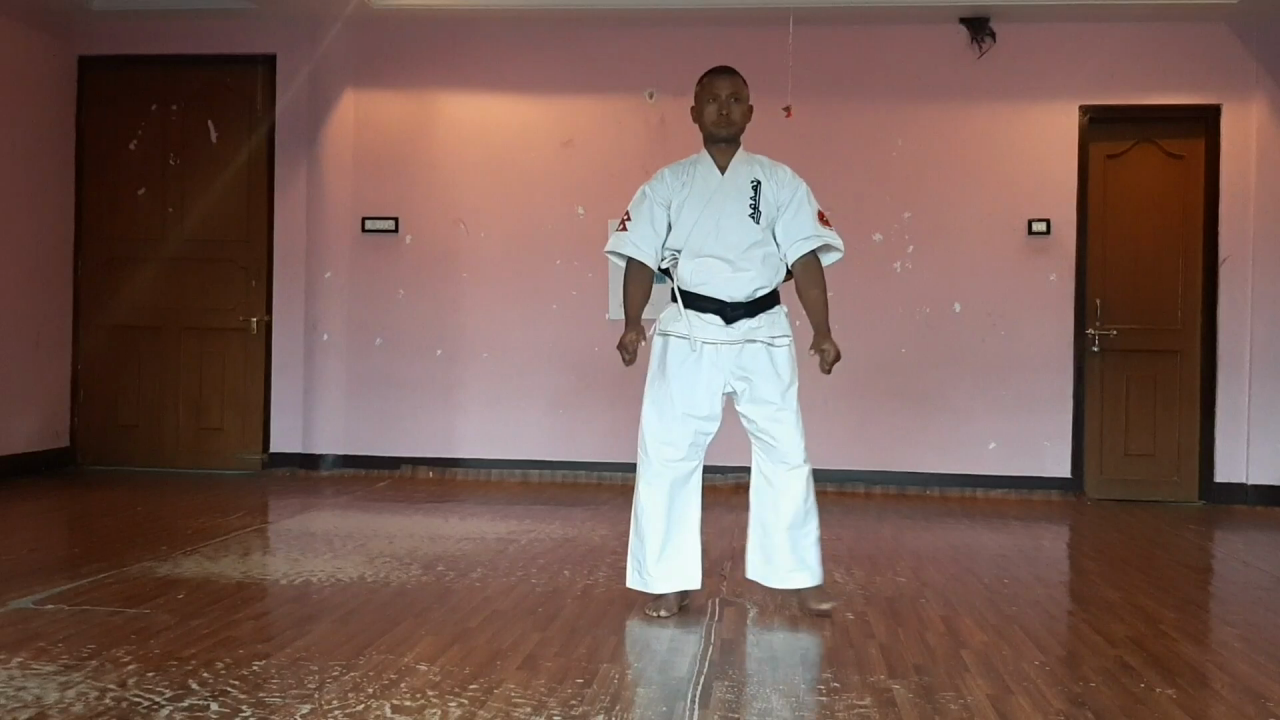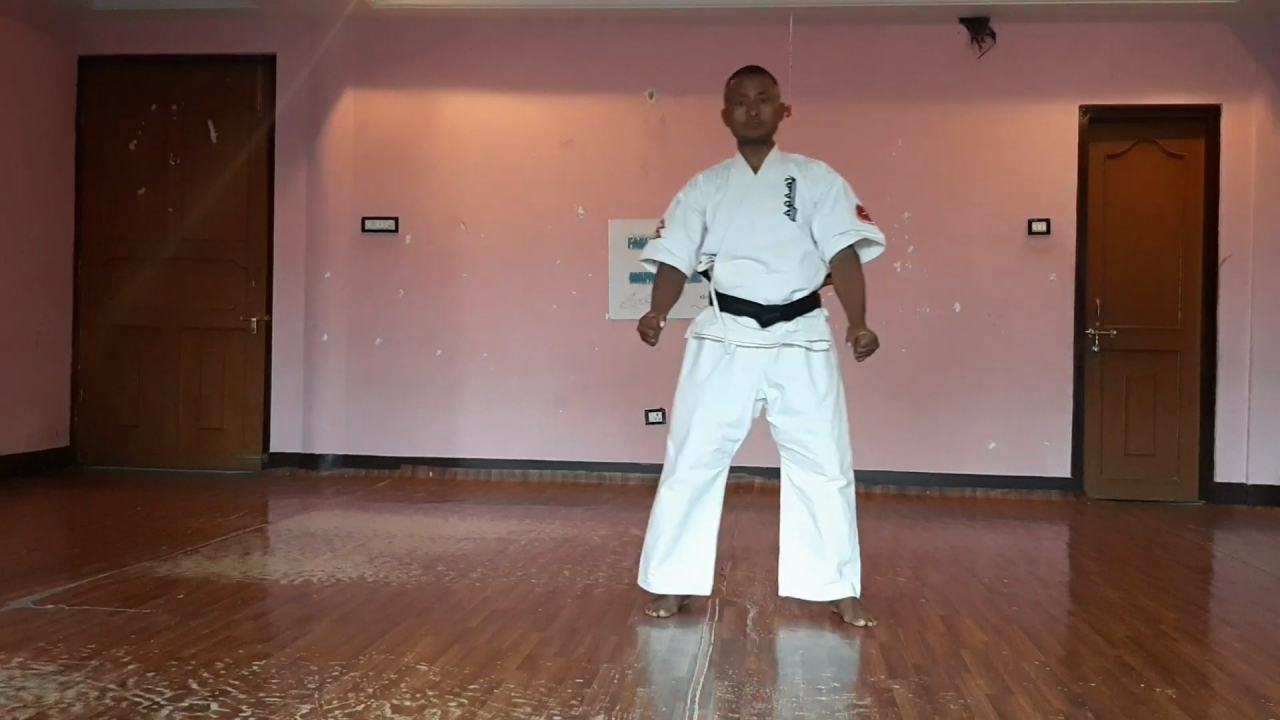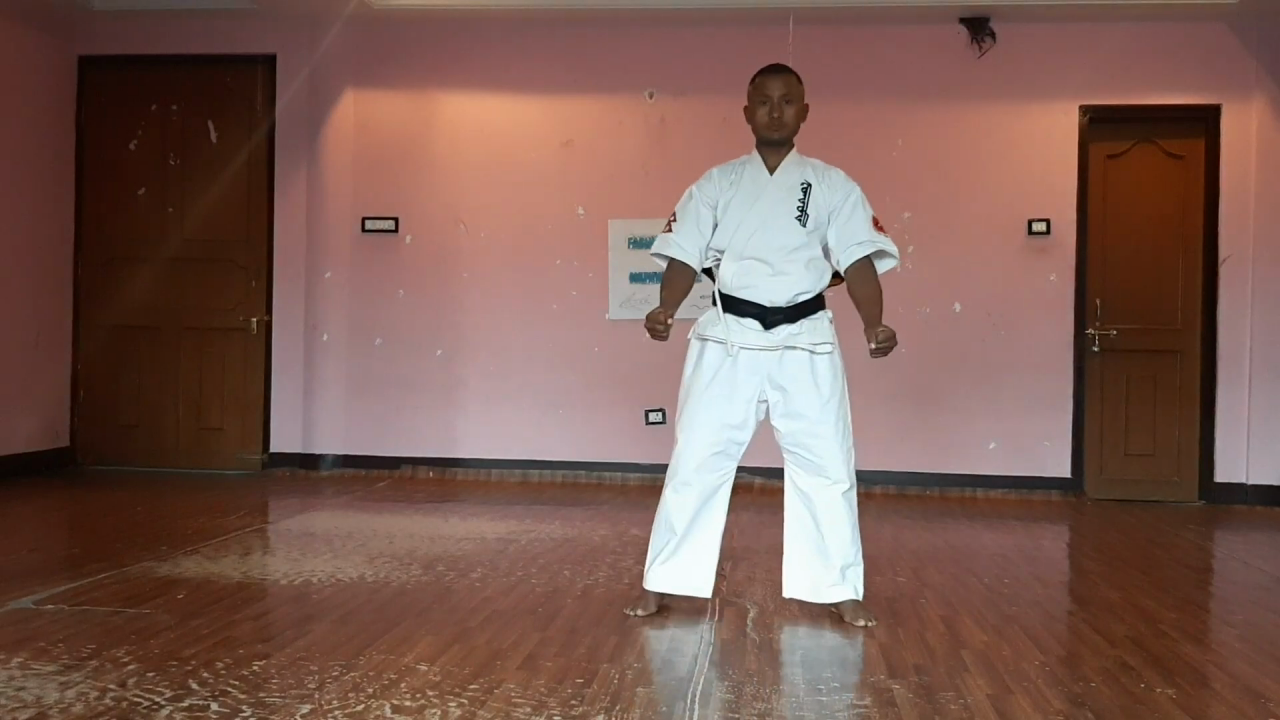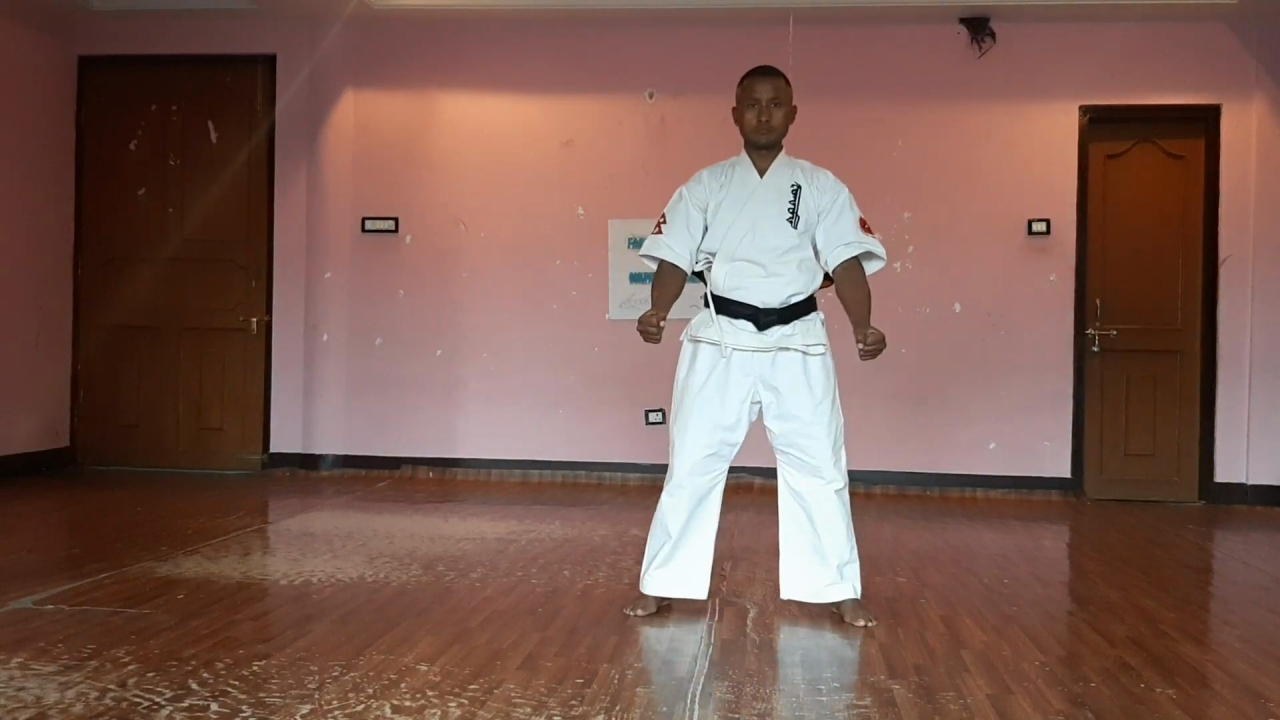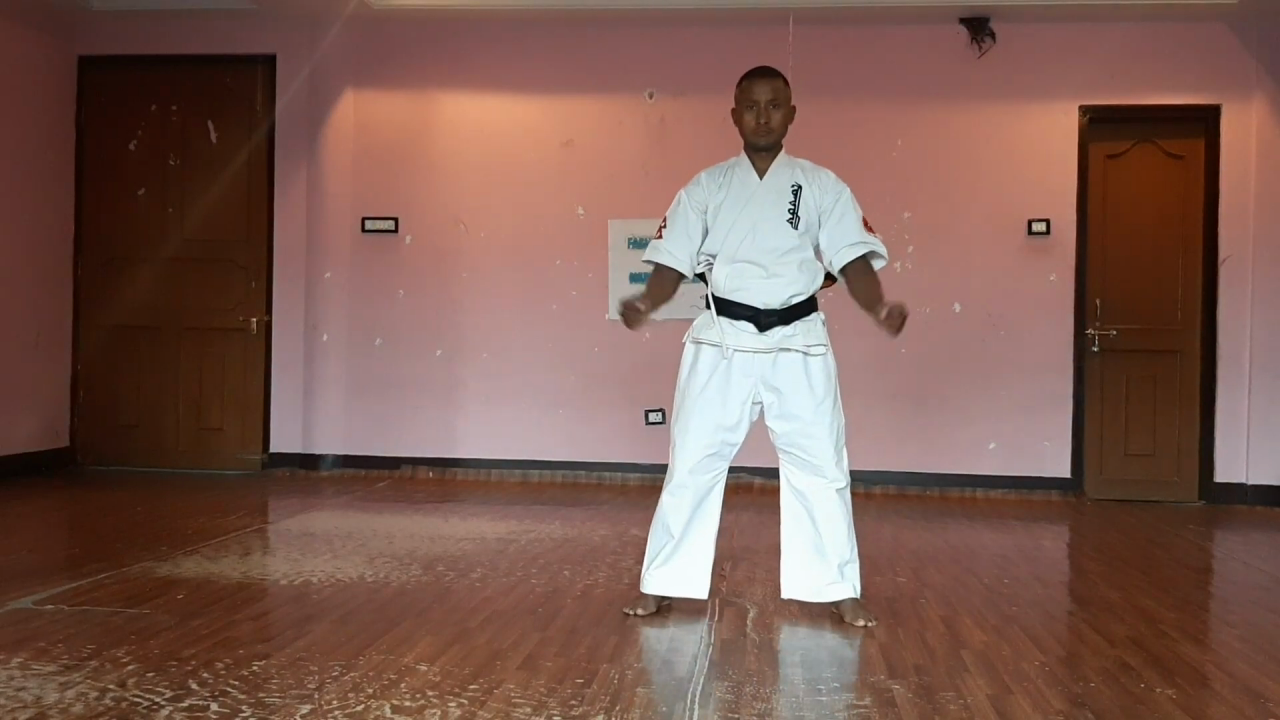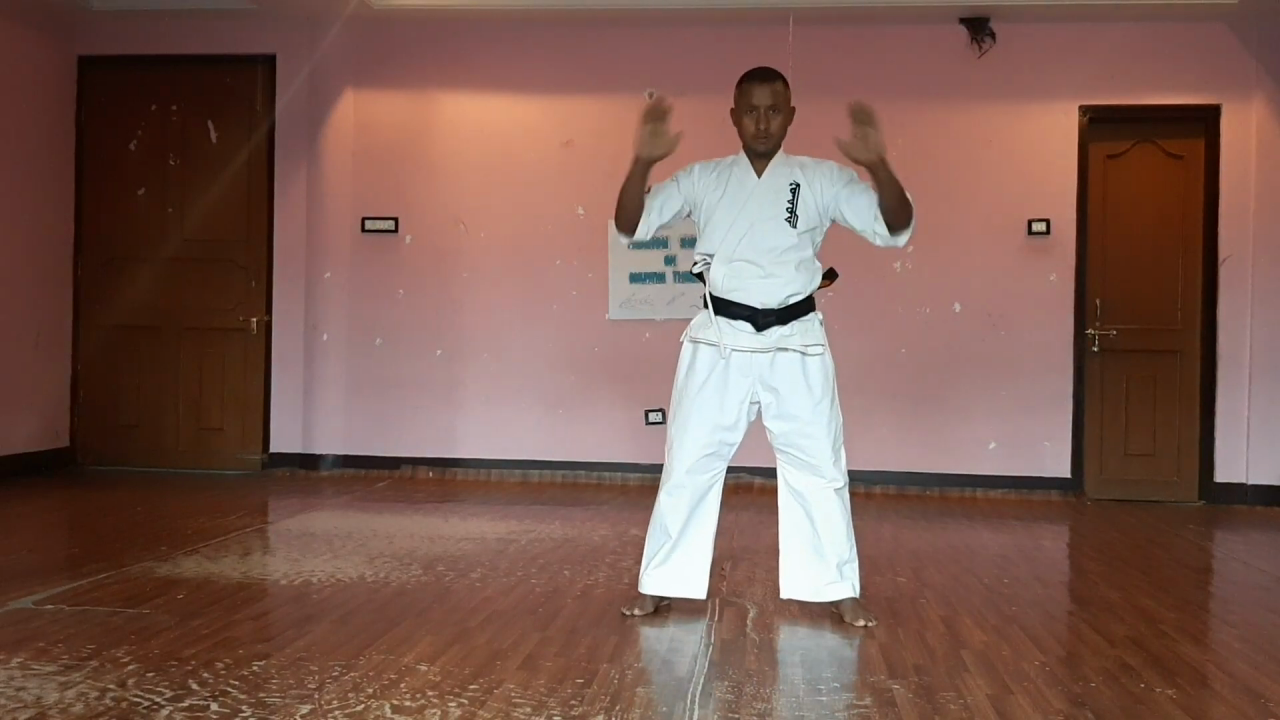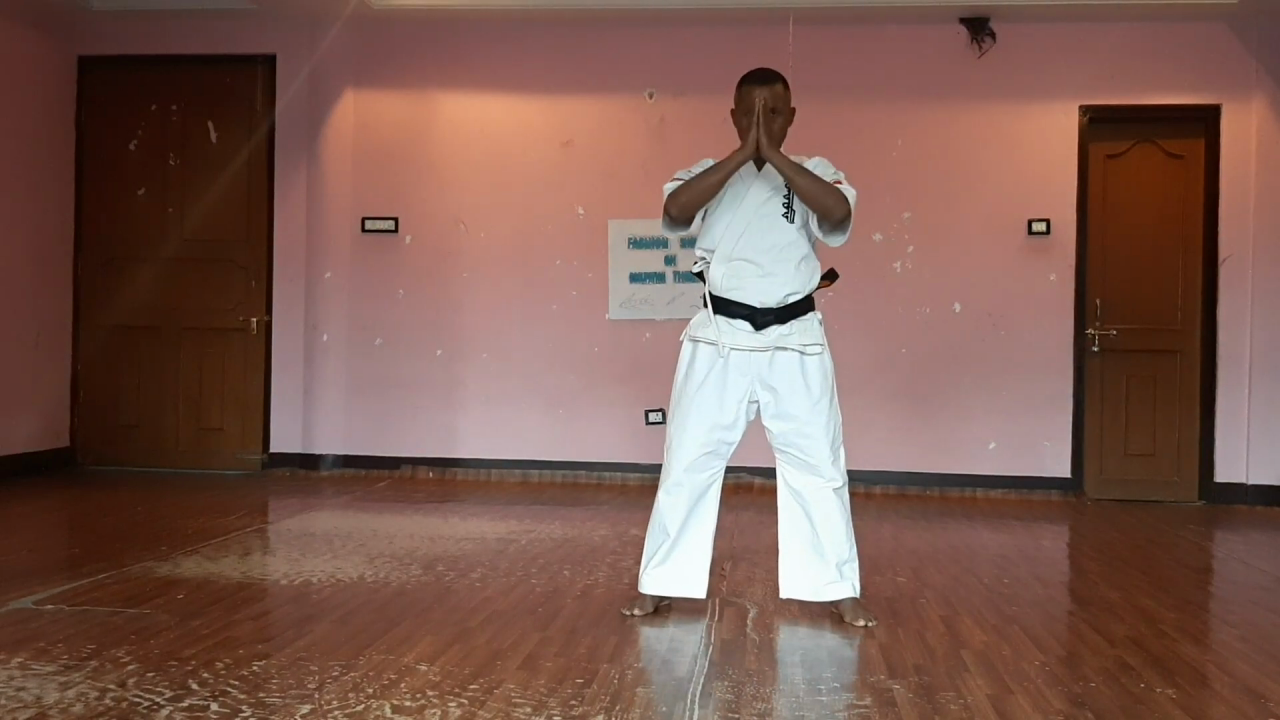
dt=0.3s
person 1, frame 1
left shoulder: (780, 181)
right shoulder: (668, 183)
left elbow: (805, 258)
right elbow: (640, 258)
left wrist: (822, 332)
right wrist: (633, 324)
left hip: (763, 334)
right hip: (689, 334)
left knee: (786, 455)
right knee: (668, 457)
left ankle: (799, 576)
right ankle: (667, 580)
person 1, frame 2
left shoulder: (817, 178)
right shoulder: (704, 188)
left elbow: (843, 254)
right elbow: (674, 260)
left wrist: (857, 323)
right wrist: (657, 314)
left hip: (801, 337)
right hip: (724, 337)
left knee: (823, 465)
right knee: (692, 458)
left ankle: (839, 589)
right ankle: (670, 584)
person 1, frame 3
left shoulder: (832, 184)
right shoulder: (716, 183)
left elbow: (857, 260)
right elbow: (684, 256)
left wrist: (874, 324)
right wrist: (665, 309)
left hip: (805, 340)
right hip: (727, 338)
left knee: (827, 466)
right knee: (698, 461)
left ankle: (841, 590)
right ankle: (661, 582)
person 1, frame 4
left shoulder: (821, 187)
right shoulder: (704, 185)
left elbow: (846, 262)
right elbow: (674, 258)
left wrist: (863, 326)
right wrist: (658, 311)
left hip: (797, 340)
right hip: (719, 339)
left knee: (818, 467)
right knee: (692, 465)
left ankle: (840, 591)
right ankle: (660, 585)
person 1, frame 5
left shoulder: (821, 185)
right shoulder: (705, 186)
left elbow: (851, 259)
right elbow: (673, 261)
left wrist: (879, 309)
right wrist: (648, 302)
left hip: (797, 341)
right hip: (721, 340)
left knee: (820, 467)
right knee: (692, 464)
left ankle: (840, 592)
right ankle: (660, 584)
person 1, frame 6
left shoulder: (821, 178)
right shoulder: (703, 175)
left elbow: (894, 225)
right elbow: (630, 223)
left wrist: (878, 166)
right wrist: (642, 162)
left hip: (795, 340)
right hip: (718, 339)
left knee: (818, 465)
right knee: (689, 464)
left ankle: (840, 591)
right ankle: (658, 584)
person 1, frame 7
left shoulder: (809, 172)
right shoulder: (713, 172)
left elbow: (838, 216)
right elbow: (675, 213)
left wrist: (773, 155)
right wrist: (743, 154)
left hip: (794, 339)
right hip: (718, 337)
left knee: (818, 465)
right knee: (688, 462)
left ankle: (839, 590)
right ankle: (658, 584)
